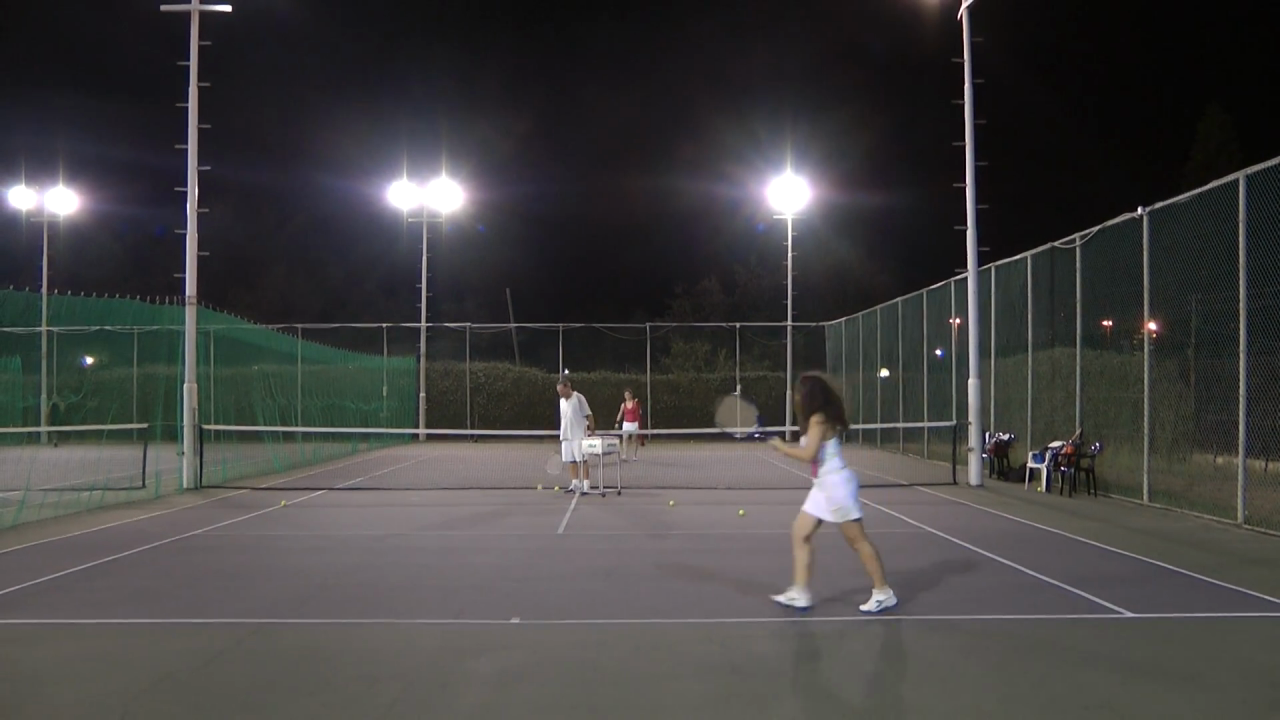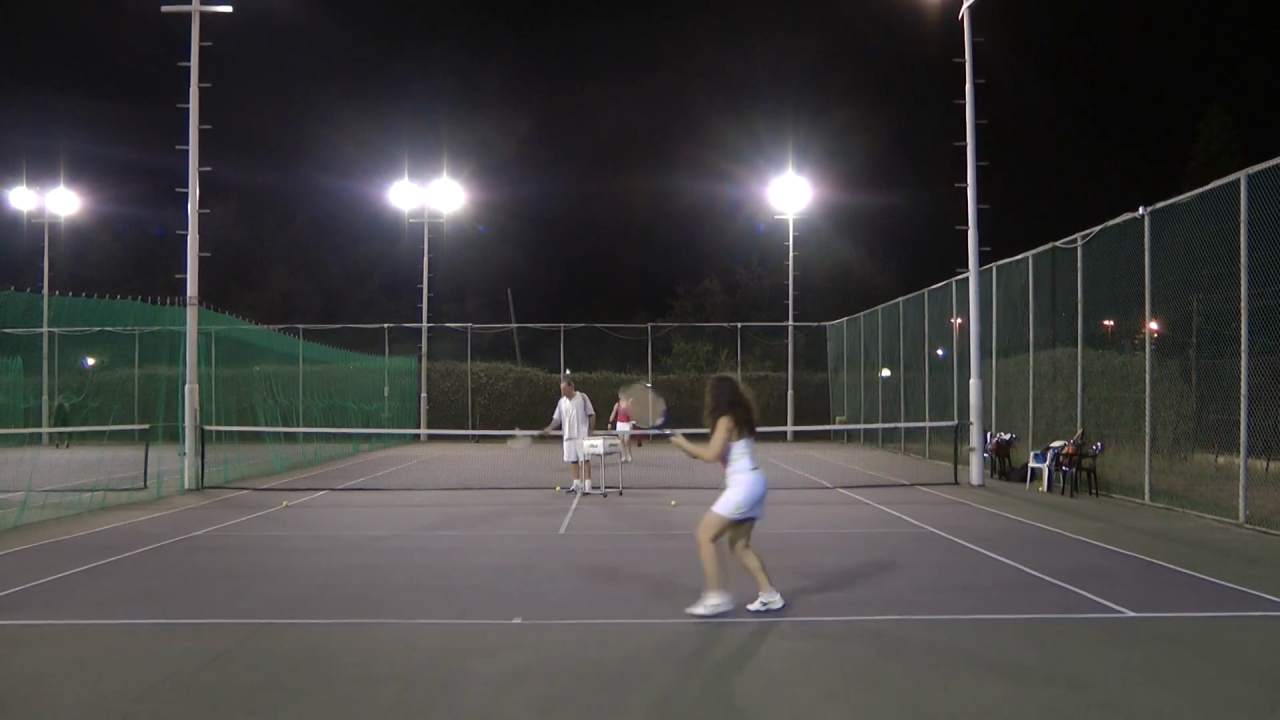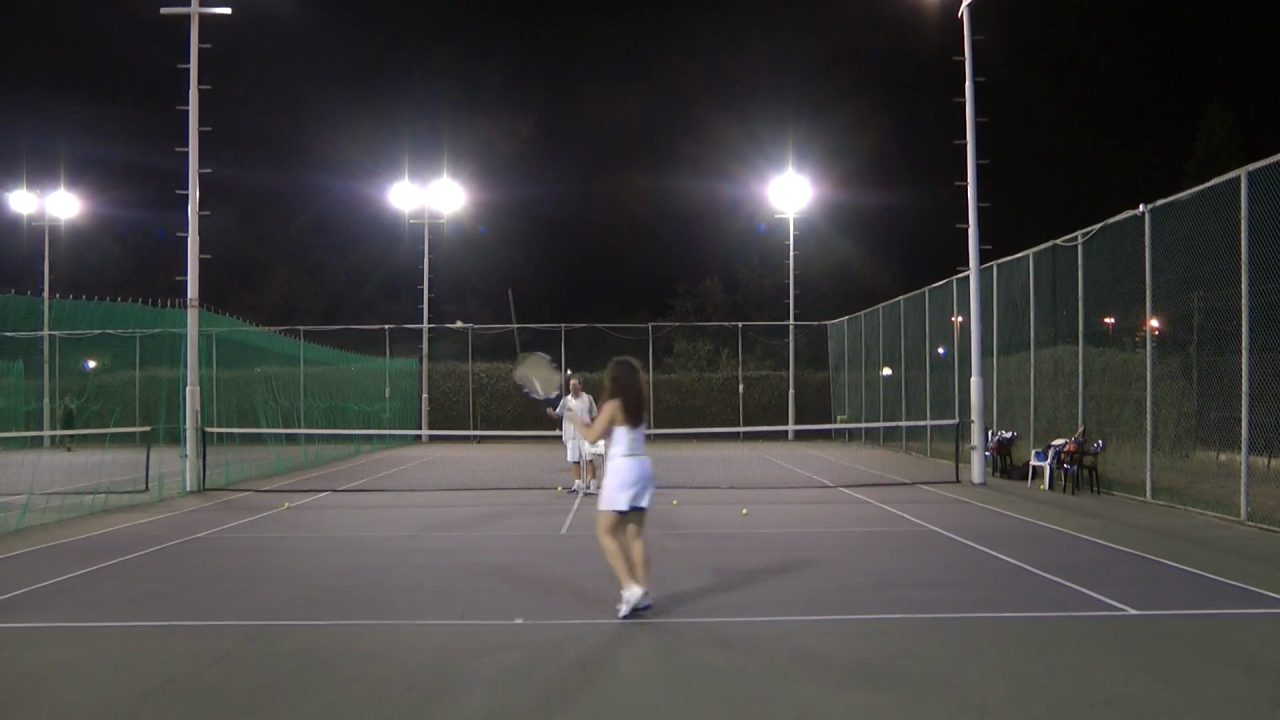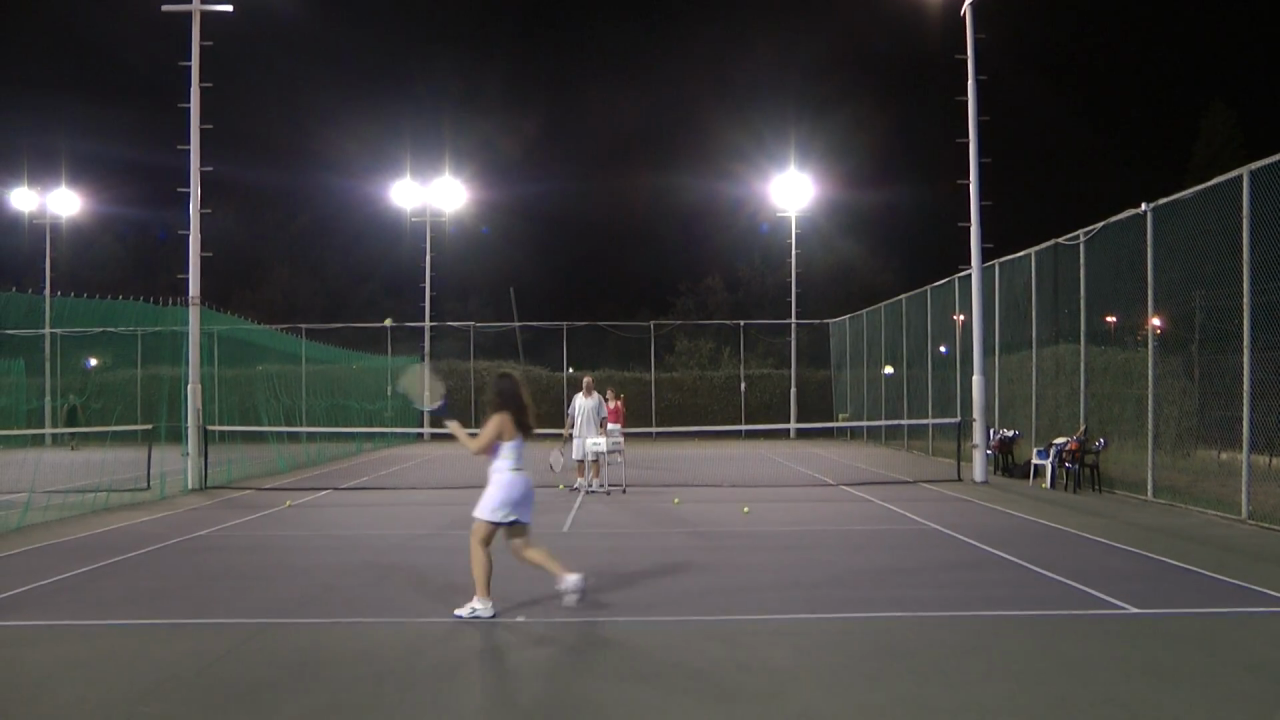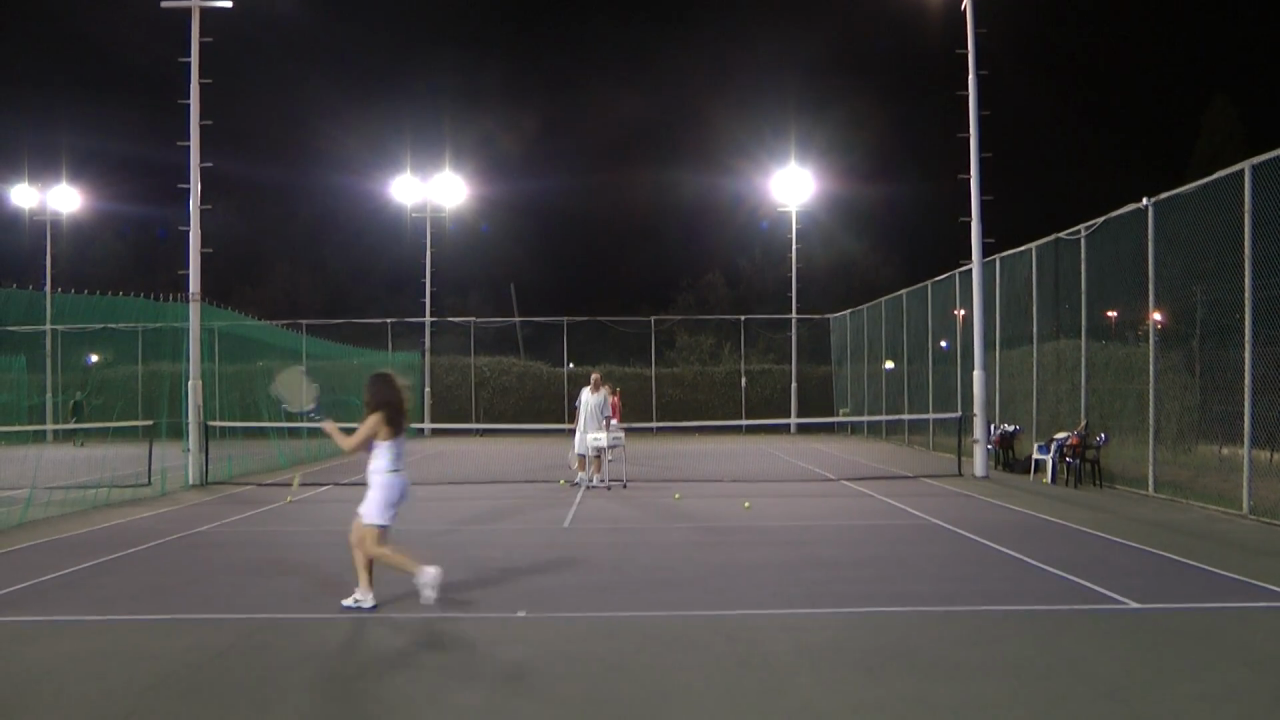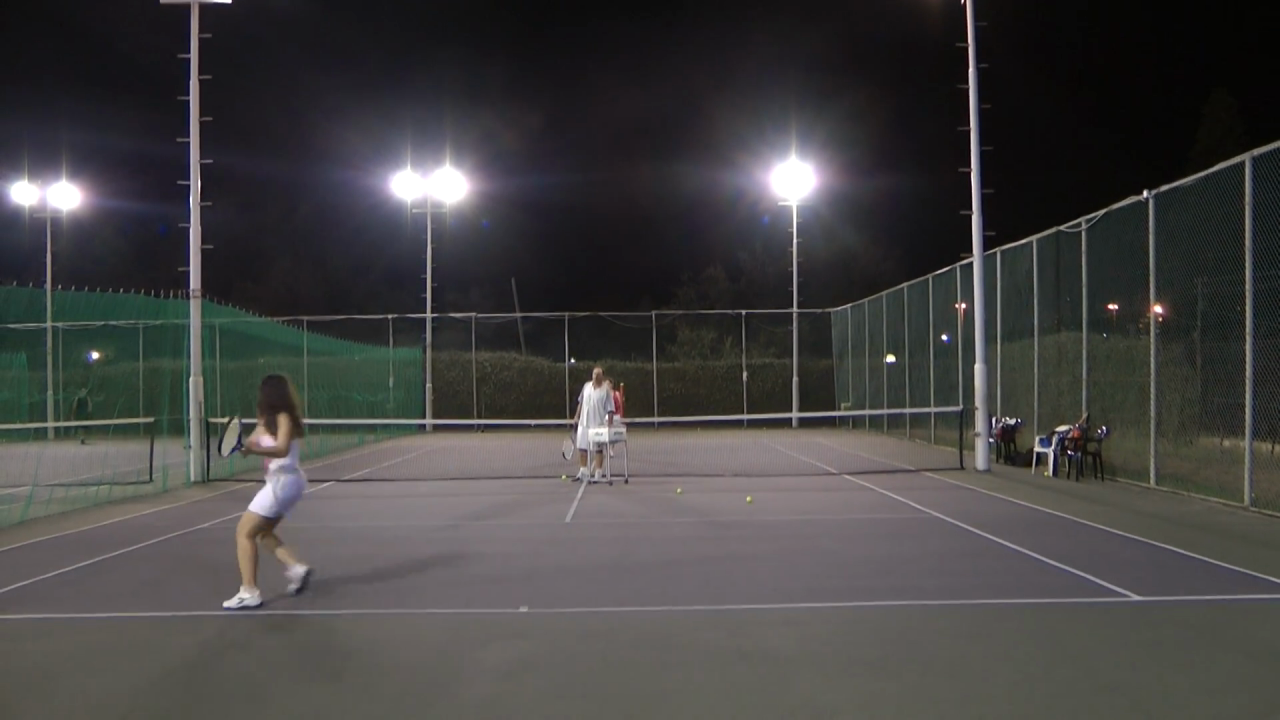
dt=0.4s
person 1, frame 1
left shoulder: (818, 419)
right shoulder: (818, 419)
left elbow: (809, 455)
left wrist: (782, 447)
right wrist: (790, 449)
left hip: (837, 483)
right hip: (823, 486)
left knee: (857, 540)
right knee: (799, 535)
left ankle: (884, 593)
right ankle: (799, 593)
person 1, frame 2
left shoulder: (727, 421)
right shoulder: (739, 419)
left elbow: (711, 455)
left wrist: (684, 444)
right wrist: (696, 451)
left hip: (744, 485)
right hip: (748, 484)
left knee: (704, 536)
right knee: (739, 545)
left ankle: (717, 597)
right ankle: (770, 596)
person 1, frame 3
left shoulder: (614, 405)
right shoulder: (638, 406)
left elbow: (593, 436)
left wrist: (577, 420)
left hip: (621, 470)
right hip: (642, 467)
left knee: (606, 534)
right knee: (634, 535)
left ankle: (631, 588)
right ankle: (641, 592)
person 1, frame 4
left shoulder: (500, 418)
right shoulder: (518, 419)
left elbow: (476, 448)
left wrist: (458, 431)
right wrist: (466, 434)
left hip: (504, 483)
right hip: (520, 483)
left knee: (478, 543)
right knee: (521, 547)
left ankle: (482, 603)
right ankle: (567, 578)
person 1, frame 5
left shoulder: (377, 419)
right shoulder: (392, 419)
left elbow: (348, 446)
right elbow: (366, 444)
left wrist: (333, 430)
right wrist: (344, 434)
left hip: (384, 485)
right hip: (388, 483)
left knee: (372, 547)
right knee: (357, 539)
left ankle: (424, 572)
right ankle: (364, 594)
person 1, frame 6
left shoulder: (284, 418)
right shoulder: (268, 419)
left elbow: (282, 449)
right elbow: (253, 442)
left wrist: (255, 449)
right wrist: (247, 446)
left hip: (284, 482)
right hip: (283, 482)
left knee: (244, 532)
right knee: (263, 532)
left ankle: (249, 593)
right ankle: (296, 568)
